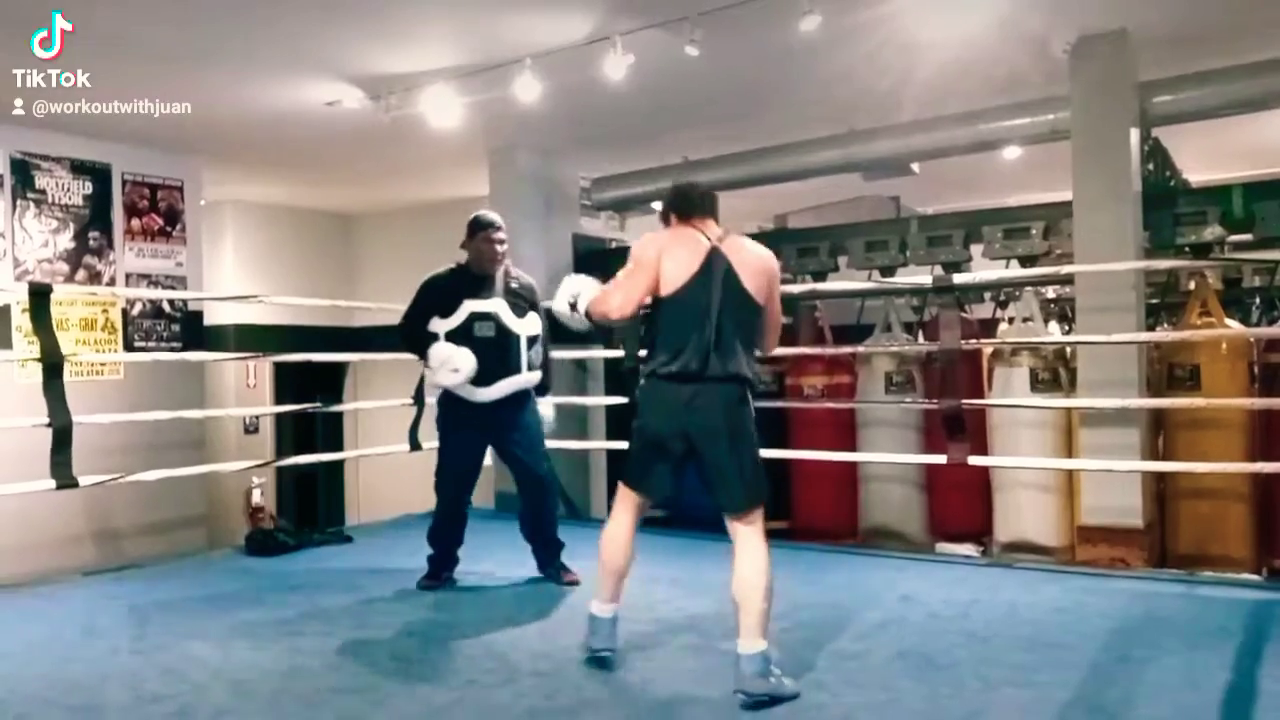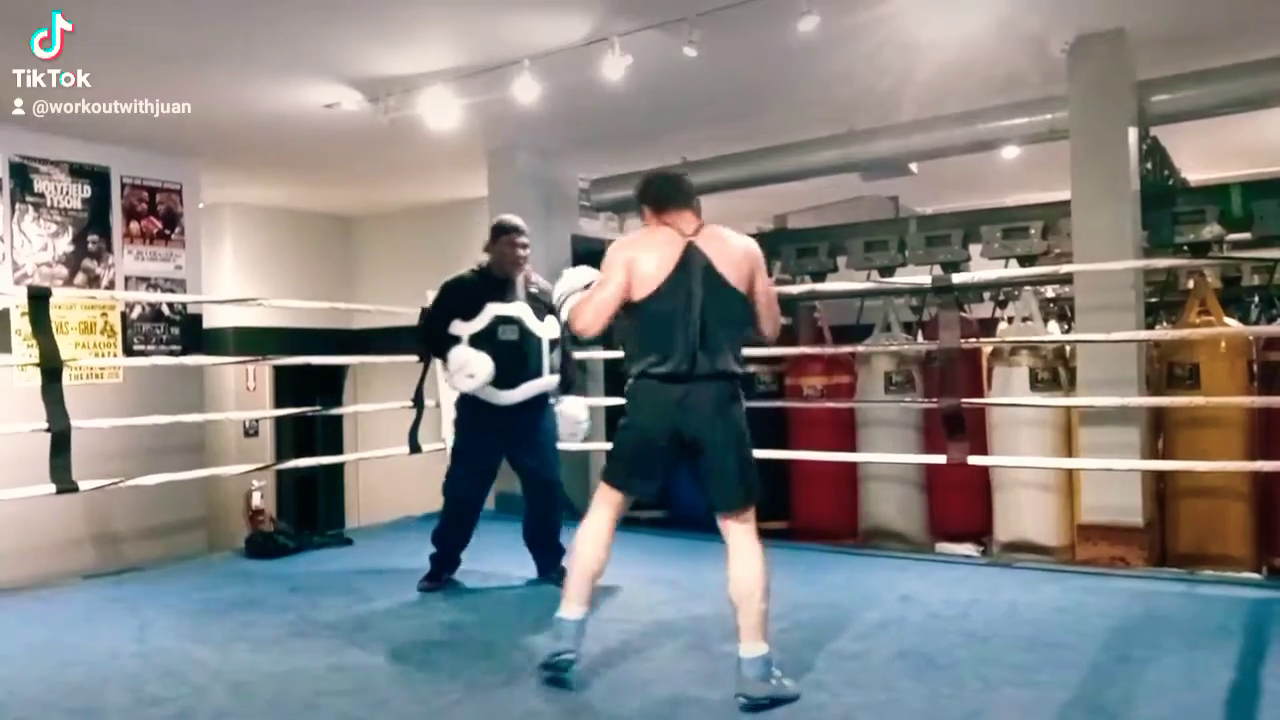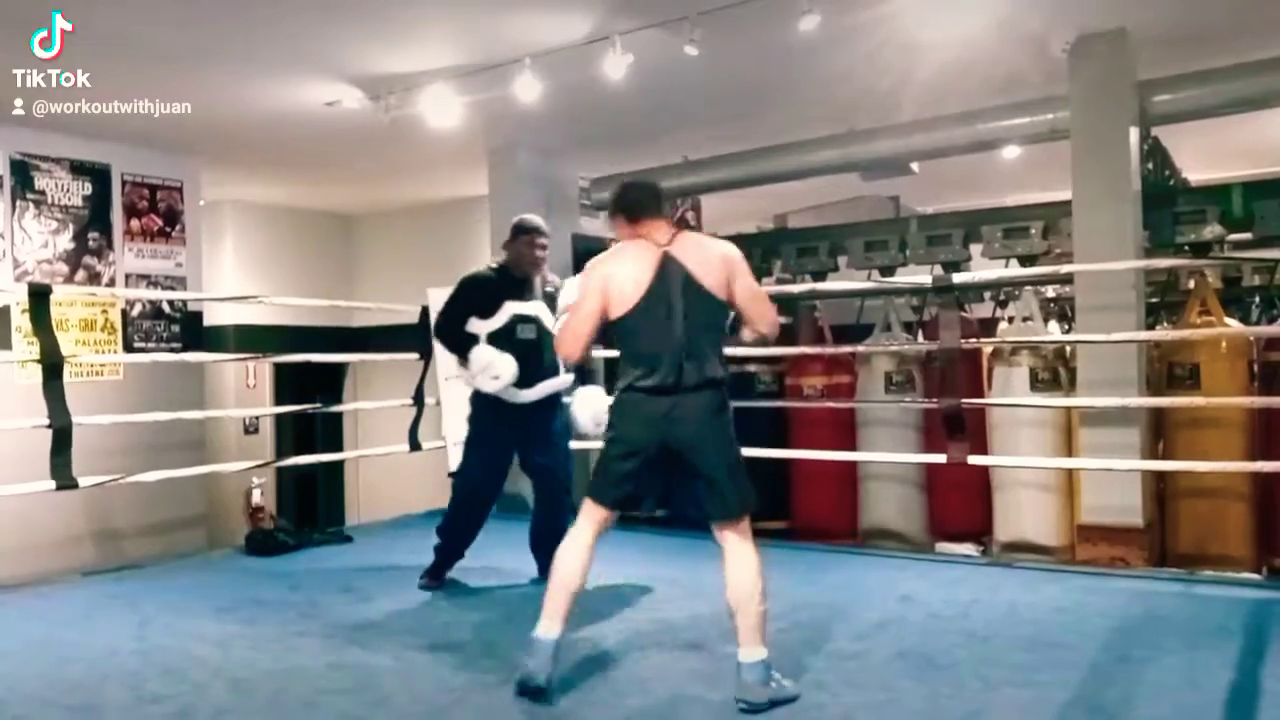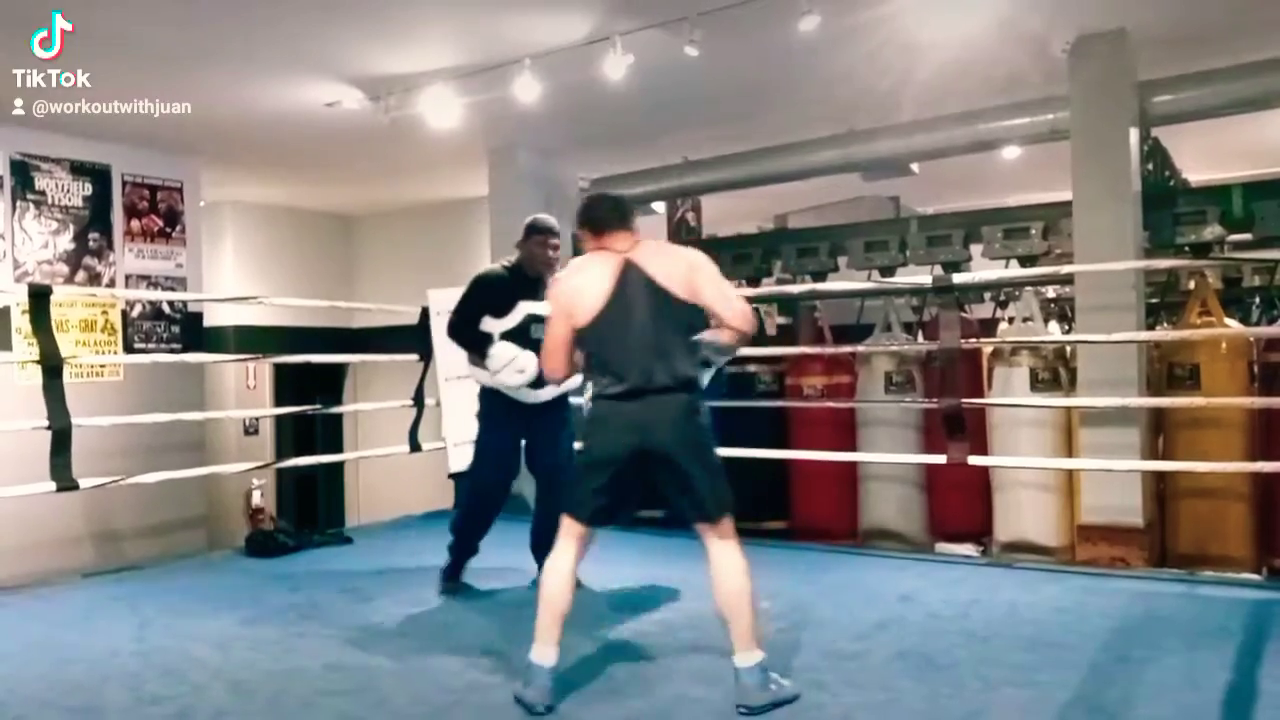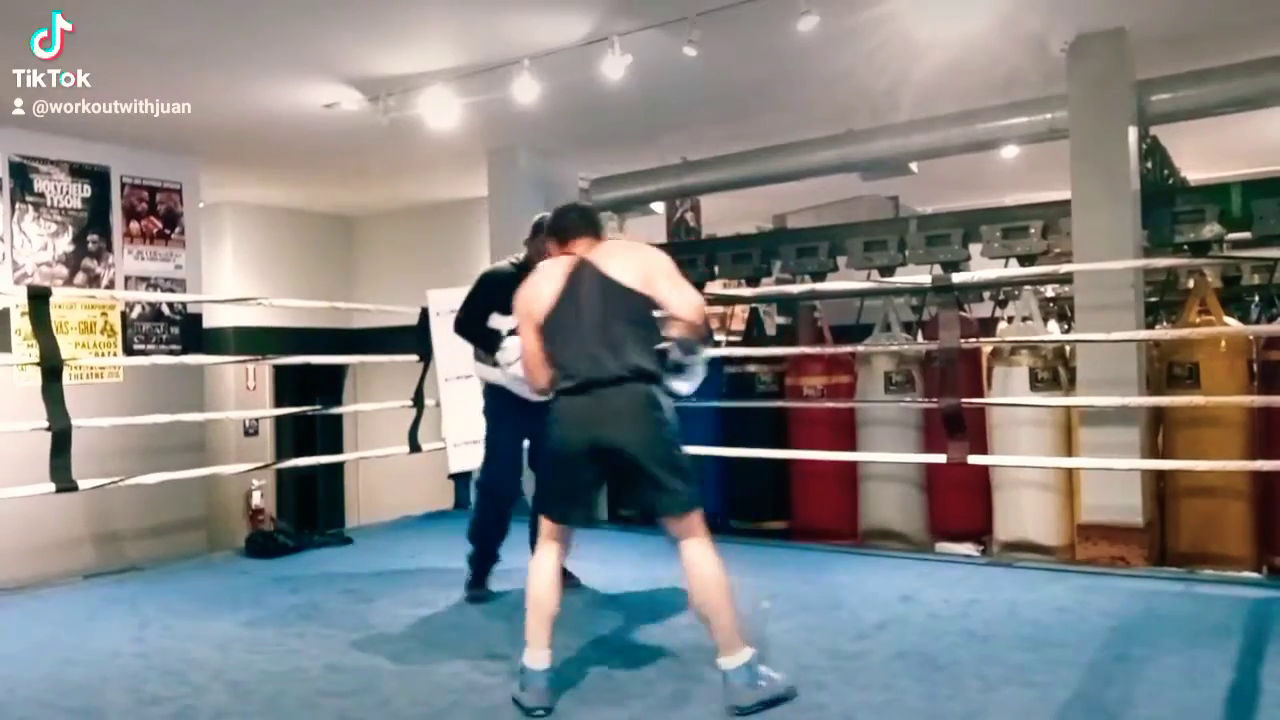
dt=0.1s
person 1, frame 1
left shoulder: (657, 246)
right shoulder: (761, 260)
left elbow: (614, 307)
right elbow: (766, 341)
left wrist: (581, 303)
left hip: (663, 399)
right hip: (726, 403)
left knee: (626, 509)
right knee: (748, 531)
left ankle: (602, 631)
right ankle: (754, 669)
person 1, frame 2
left shoulder: (633, 248)
right shoulder: (743, 249)
left elbow: (589, 324)
right elbow: (769, 329)
left wrist: (569, 303)
left hip: (652, 399)
right hip: (716, 400)
left knee: (604, 508)
right knee: (740, 531)
left ankle: (567, 638)
right ankle: (755, 671)
person 1, frame 3
left shoulder: (605, 267)
right shoulder: (720, 253)
left elbow: (569, 350)
right elbow: (766, 326)
left wrist: (577, 314)
left hip: (636, 413)
right hip: (702, 411)
left knee: (586, 526)
right knee: (736, 539)
left ankle: (542, 654)
right ankle: (756, 674)
person 1, frame 4
left shoulder: (574, 279)
right shoulder: (687, 260)
left elbow: (555, 370)
right elbow: (742, 323)
right wrist: (708, 342)
left hip: (613, 420)
right hip: (676, 414)
left knee: (569, 540)
right knee: (721, 540)
left ankle: (538, 677)
right ankle: (753, 677)
person 1, frame 5
left shoulder: (531, 287)
right shoulder: (638, 255)
right elbow: (691, 316)
right wrist: (680, 348)
left hip: (570, 416)
right hip: (635, 406)
left knee: (550, 542)
right knee: (691, 534)
right ankle: (740, 669)
person 2, frame 1
left shoulder: (524, 286)
right shoulder: (440, 286)
left elbow: (538, 340)
right elbow: (409, 330)
left wrist: (542, 393)
right wrist: (433, 350)
left hip: (515, 403)
right hip: (461, 404)
left knee: (538, 477)
right knee: (452, 486)
left ankle: (550, 559)
right ankle: (441, 565)
person 2, frame 2
left shoulder: (541, 291)
right shoulder: (461, 288)
left elbow: (558, 346)
right elbow: (428, 332)
left wrist: (569, 394)
right wrist: (453, 354)
left hip: (533, 406)
right hip: (480, 407)
left knee: (546, 483)
right knee: (464, 488)
left ankle: (550, 563)
right ankle: (442, 565)
person 2, frame 3
left shoulder: (556, 289)
right shoulder: (479, 284)
right elbow: (445, 328)
right wrist: (473, 355)
left hip: (546, 404)
right hip: (494, 403)
left knee: (556, 482)
right knee: (477, 482)
left ankle: (550, 561)
right ankle: (444, 559)
person 2, frame 4
right shoulder: (492, 282)
right elbow: (458, 327)
right wrist: (492, 352)
left hip: (552, 405)
right hip: (502, 402)
left knee: (558, 482)
right knee: (488, 480)
right ankle: (458, 557)
person 2, frame 5
right shoulder: (501, 278)
right elbow: (465, 324)
right wrist: (501, 350)
right hip: (507, 398)
right knee: (500, 478)
right ankle: (480, 565)
